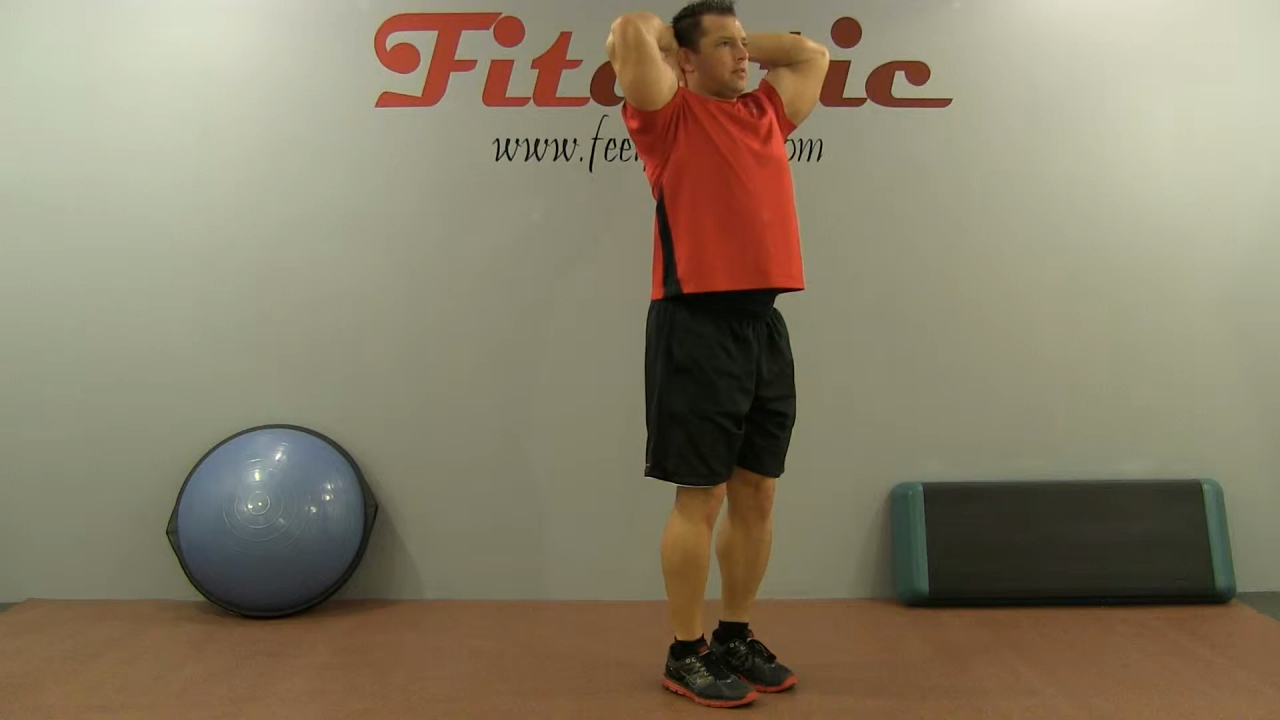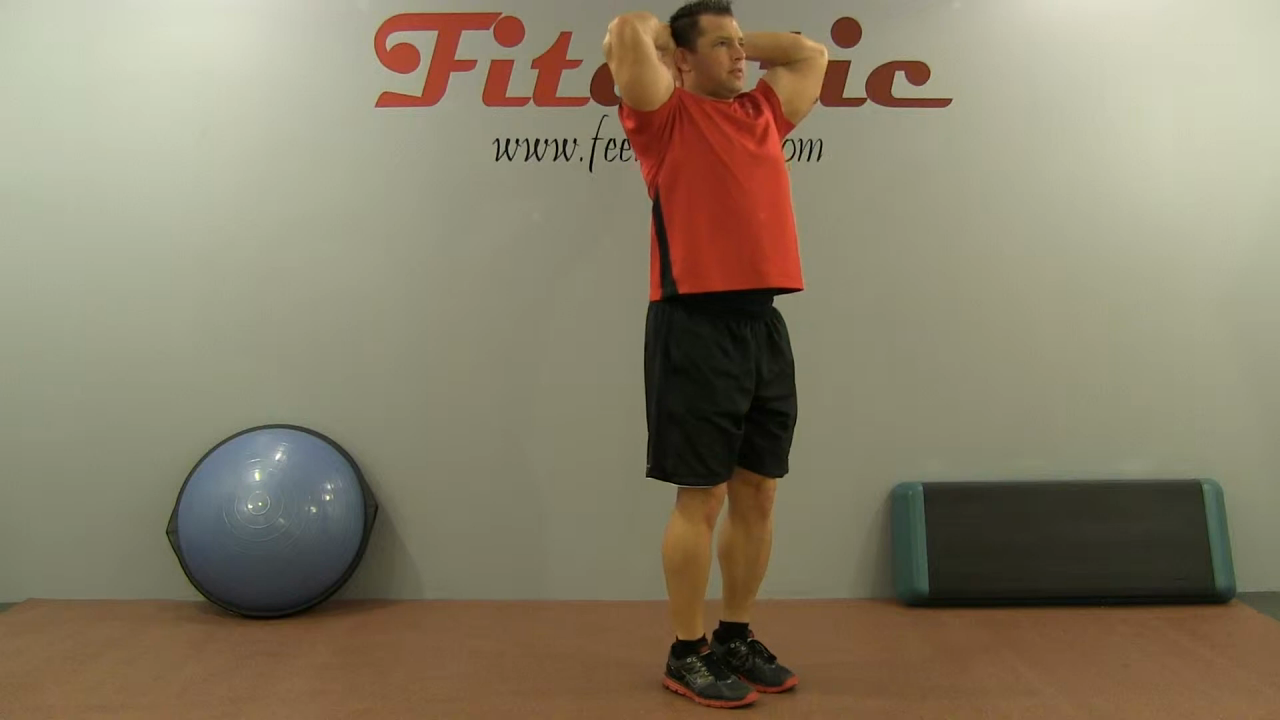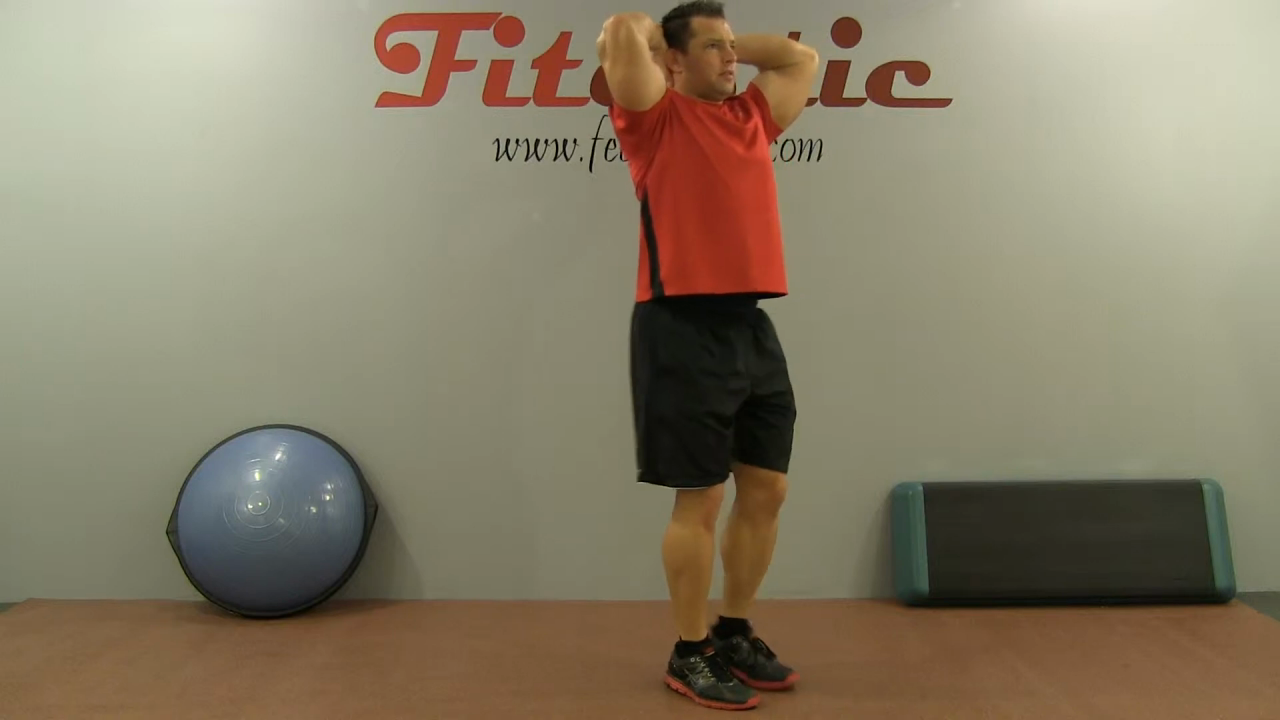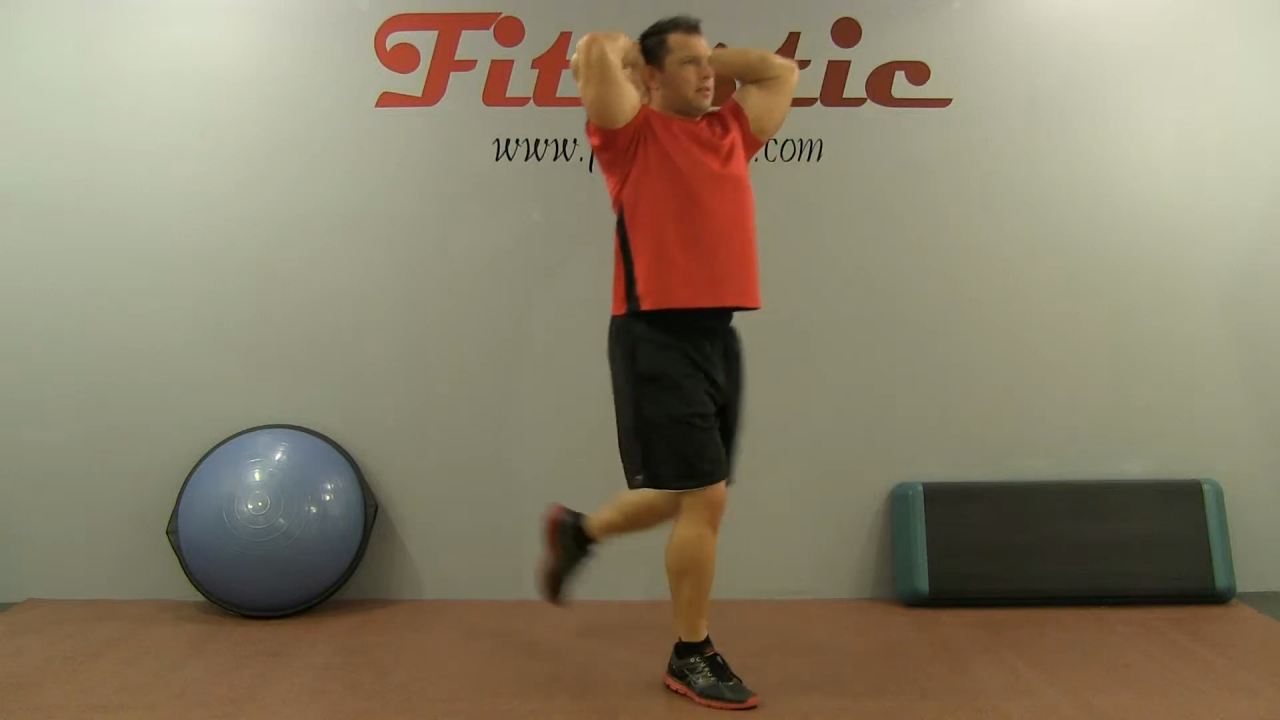
dt=0.3s
person 1, frame 1
left shoulder: (766, 113)
right shoulder: (670, 117)
left hip: (764, 324)
right hip: (697, 326)
left knee: (756, 495)
right knee: (699, 497)
left ankle: (736, 639)
right ankle: (686, 654)
person 1, frame 2
left shoulder: (763, 113)
right shoulder: (666, 116)
left hip: (763, 323)
right hip: (695, 326)
left knee: (757, 496)
right knee: (702, 498)
left ankle: (735, 641)
right ankle: (687, 655)
person 1, frame 3
left shoulder: (752, 116)
right shoulder: (657, 118)
left elbow: (802, 58)
left hip: (750, 325)
right hip: (682, 328)
left knee: (766, 493)
right knee: (701, 498)
left ankle: (734, 636)
right ankle: (690, 655)
person 1, frame 4
left shoulder: (729, 131)
right shoulder: (634, 135)
left elbow: (782, 72)
right elbow: (593, 54)
left wrist: (711, 59)
right wrist: (631, 50)
left hip: (715, 334)
right hip: (655, 337)
left knee: (679, 489)
right knee: (705, 497)
left ankle: (576, 530)
right ankle: (690, 658)
